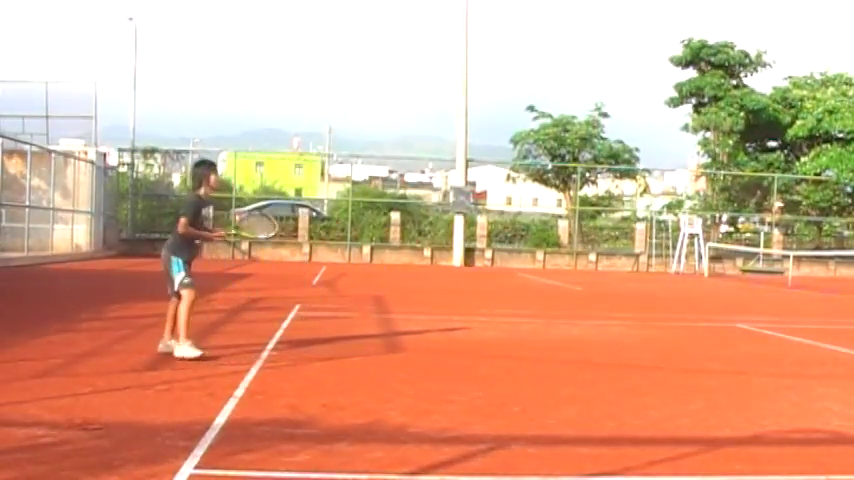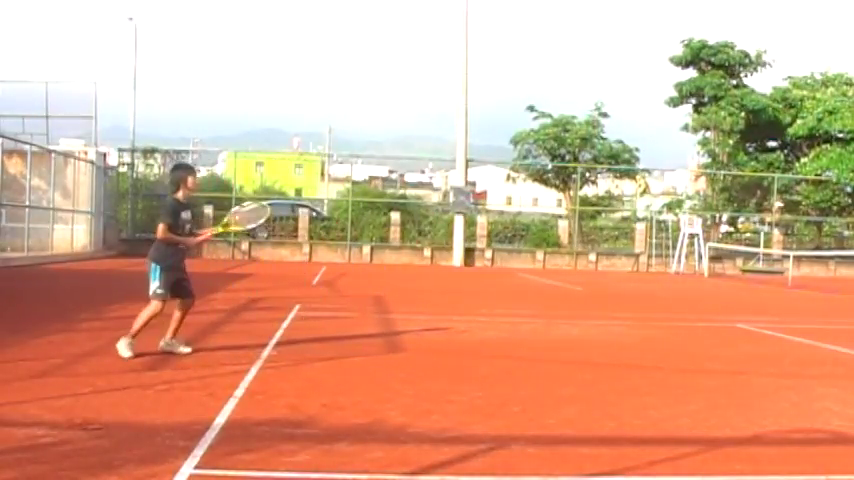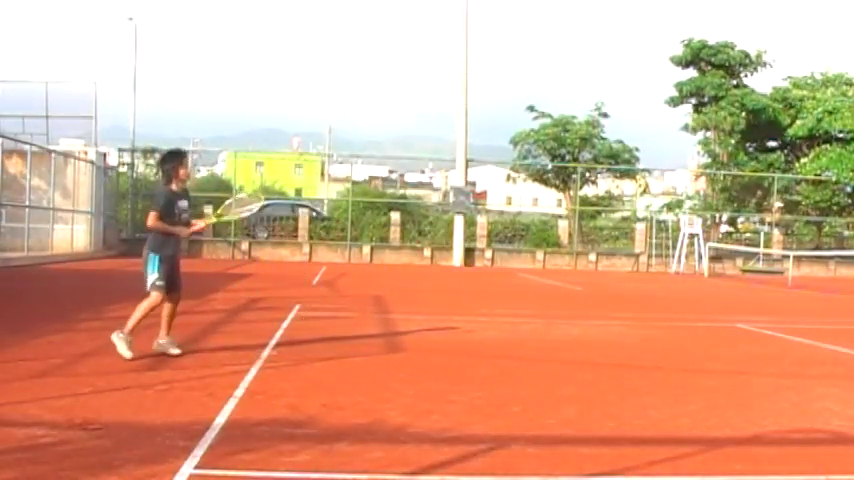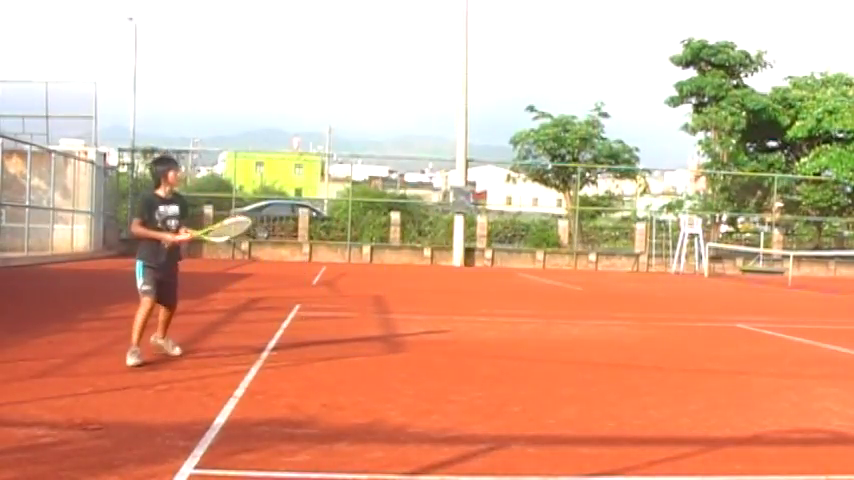
dt=0.3s
person 1, frame 1
left shoulder: (204, 200)
right shoulder: (193, 200)
right elbow: (182, 228)
left wrist: (212, 233)
right wrist: (206, 235)
left hip: (184, 256)
right hip: (175, 255)
left knee: (178, 298)
right knee: (188, 294)
left ankle: (167, 340)
right ankle: (182, 341)
person 1, frame 2
left shoulder: (187, 204)
right shoulder: (171, 204)
right elbow: (161, 233)
left wrist: (199, 235)
right wrist: (186, 240)
left hip: (176, 262)
right hip: (160, 262)
left knee: (187, 299)
right knee: (157, 304)
left ankle: (169, 340)
right ankle: (127, 339)
person 1, frame 3
left shoulder: (184, 193)
right shoulder: (164, 195)
right elbow: (151, 222)
left wrist: (195, 224)
right wrist: (178, 229)
left hip: (172, 254)
right hip: (156, 254)
left knee: (174, 296)
right knee: (156, 297)
left ankle: (163, 339)
right ankle: (123, 334)
person 1, frame 4
left shoulder: (179, 200)
right shoulder: (148, 200)
right elbow: (135, 228)
left wrist: (183, 233)
right wrist: (161, 235)
left hip: (169, 262)
right hip: (147, 261)
left knee: (170, 304)
right knee: (147, 302)
left ankle: (160, 337)
right ankle: (134, 348)
